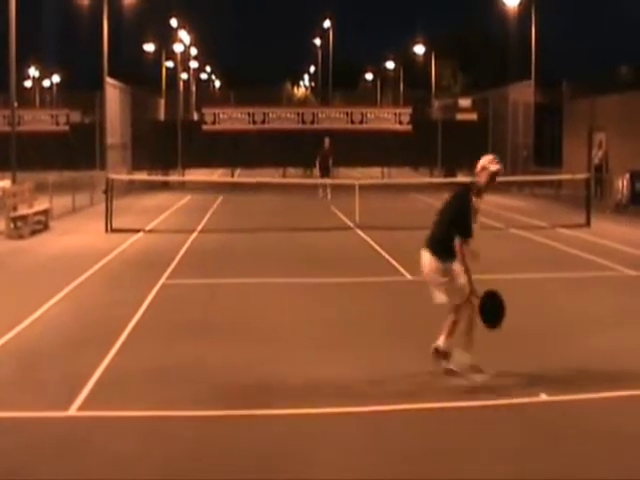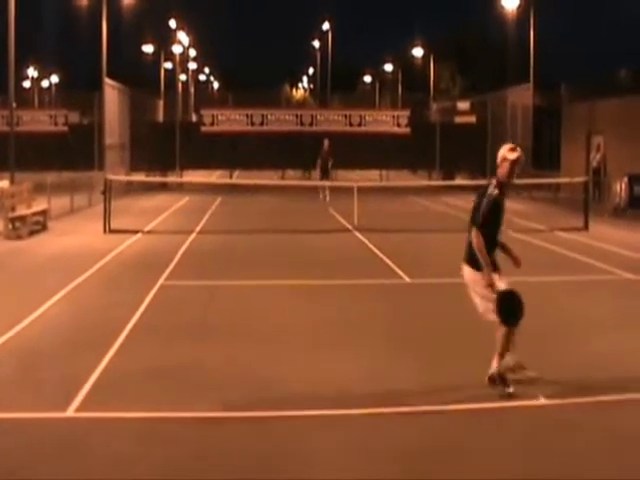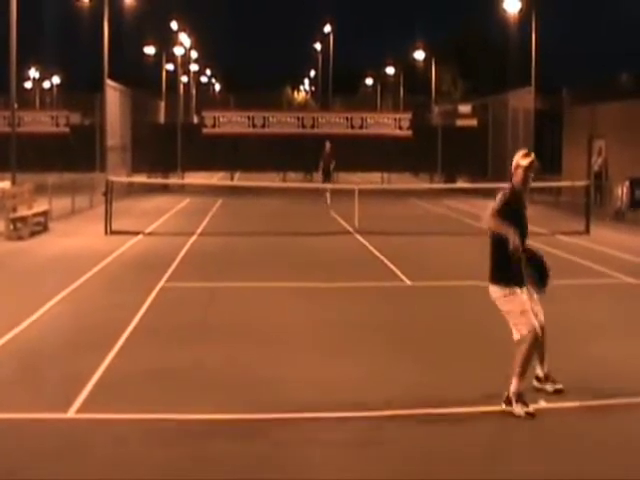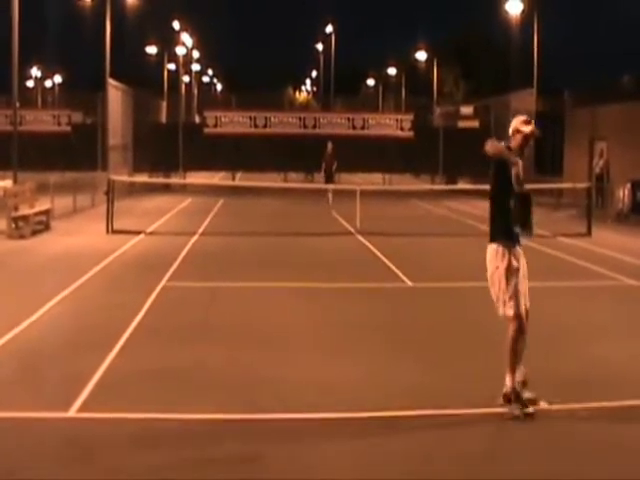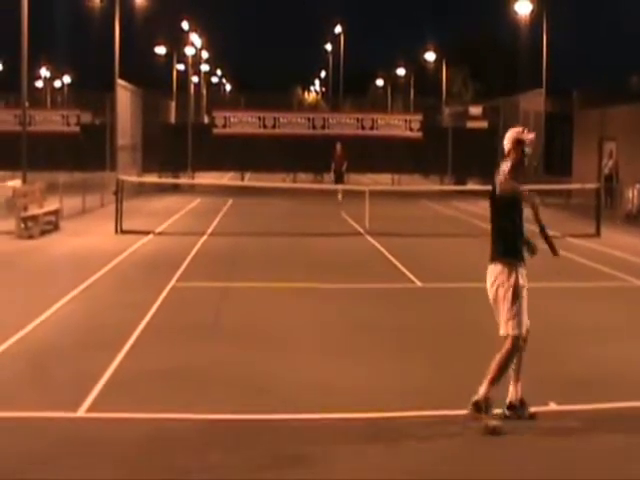
dt=0.2s
person 1, frame 1
left shoulder: (466, 192)
right shoulder: (469, 201)
right elbow: (460, 244)
right wrist: (469, 281)
left hip: (434, 254)
right hip: (439, 258)
left knee: (461, 304)
right knee: (468, 303)
left ankle: (441, 347)
right ankle: (472, 365)
person 1, frame 2
left shoulder: (499, 191)
right shoulder: (491, 194)
right elbow: (476, 234)
left wrist: (507, 250)
right wrist: (488, 272)
left hip: (485, 264)
right hip: (478, 268)
left ankle: (509, 360)
right ankle: (496, 372)
person 1, frame 3
left shoulder: (520, 200)
right shoulder: (506, 196)
right elbow: (489, 217)
right wrist: (510, 232)
left hip: (519, 280)
right hip: (504, 284)
left knee: (539, 328)
right knee: (531, 335)
left ankle: (542, 374)
right ankle: (513, 394)
person 1, frame 4
left shoulder: (516, 163)
right shoulder: (503, 158)
right elbow: (490, 147)
right wrist: (513, 159)
left hip: (514, 245)
right hip: (501, 247)
left knee: (523, 314)
right knee: (516, 318)
left ankle: (519, 381)
right ankle: (510, 388)
person 1, frame 5
left shoulder: (513, 175)
right shoulder: (507, 169)
right elbow: (502, 186)
left wrist: (525, 240)
right wrist: (528, 197)
left hip: (513, 264)
right hip: (505, 266)
left knee: (520, 335)
right knee: (514, 339)
left ankle: (515, 399)
right ankle: (482, 398)
